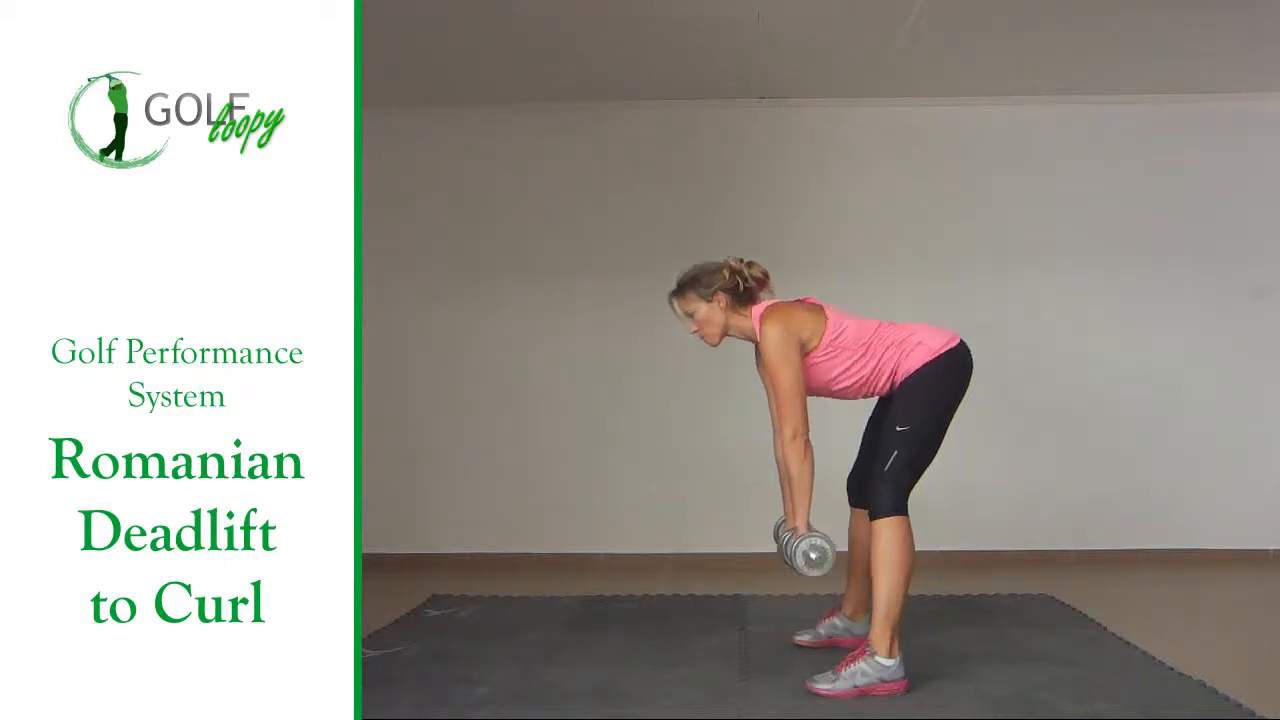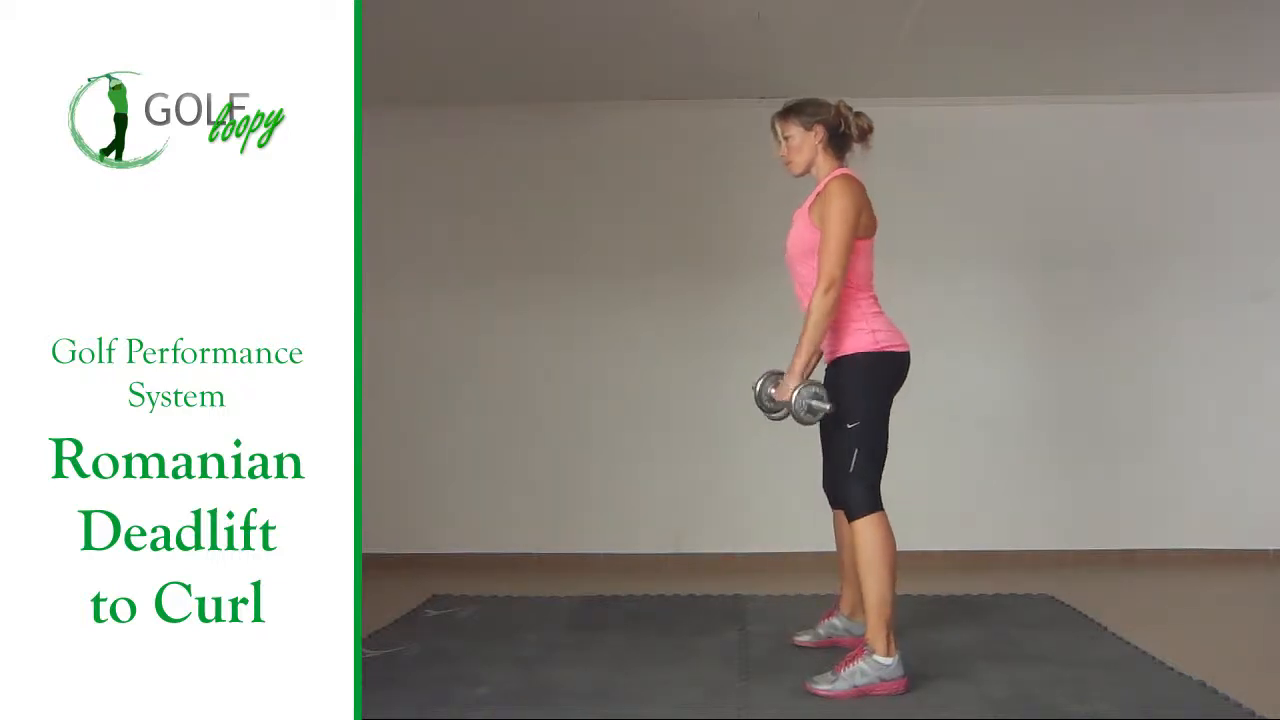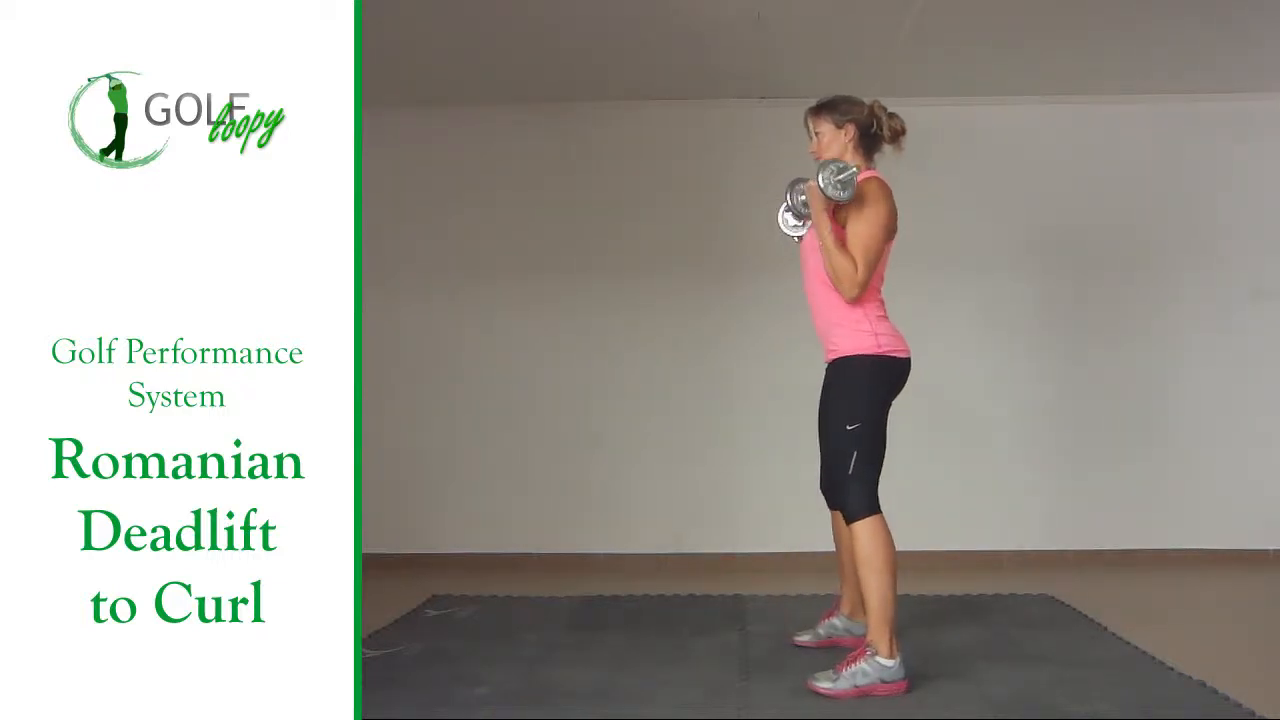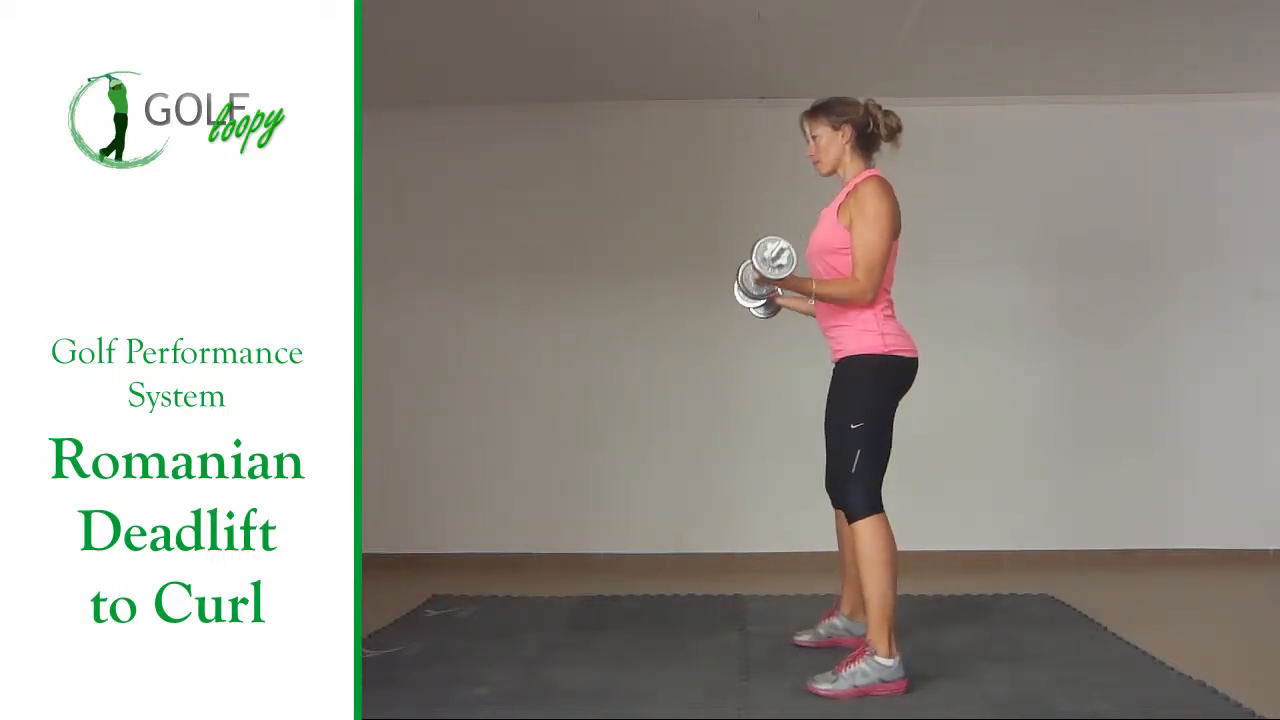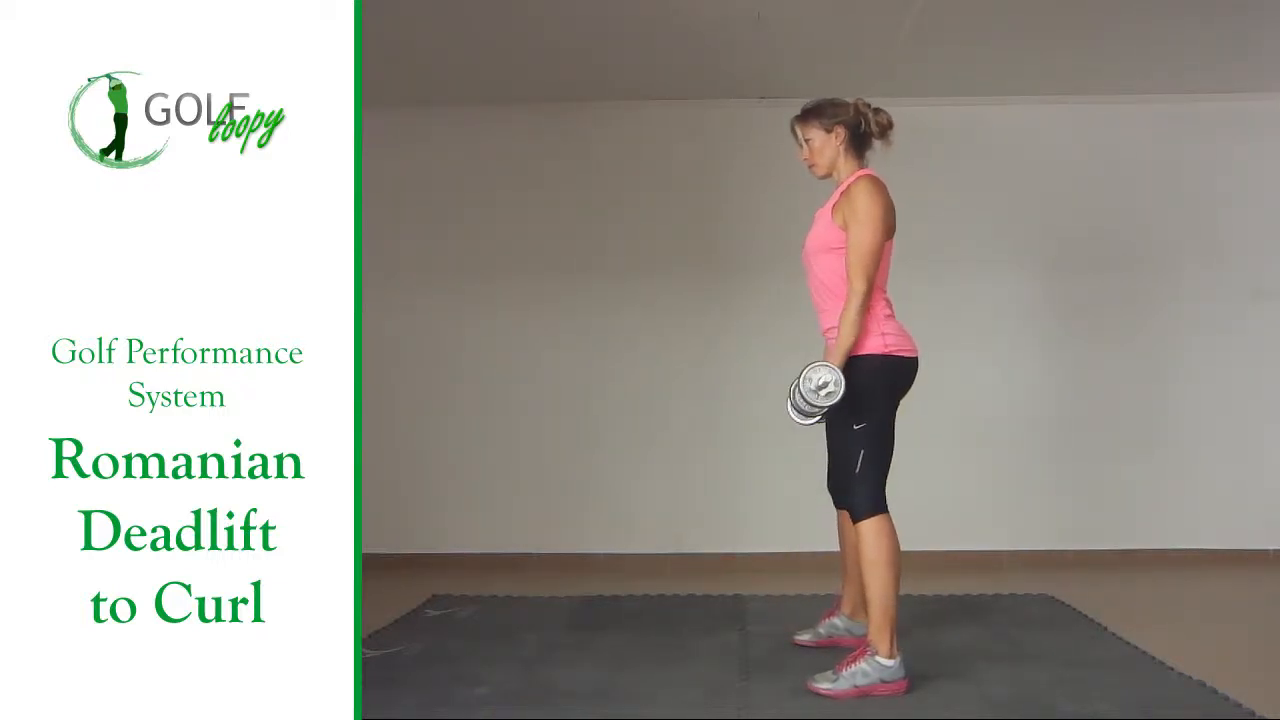
dt=1s
person 1, frame 1
left shoulder: (775, 325)
right shoulder: (764, 344)
left elbow: (798, 438)
right elbow: (783, 439)
left wrist: (801, 522)
right wrist: (791, 516)
left hip: (936, 364)
right hip: (912, 373)
left knee: (885, 495)
right knee: (861, 489)
left ankle: (884, 660)
right ankle: (854, 618)
person 1, frame 2
left shoulder: (841, 189)
right shoulder: (822, 197)
left elbow: (830, 288)
left wrist: (795, 371)
right wrist: (805, 370)
left hip: (866, 357)
right hip: (848, 359)
left knee: (859, 496)
right knee: (840, 490)
left ankle: (882, 658)
right ankle: (851, 616)
person 1, frame 3
left shoulder: (870, 191)
right shoulder: (845, 196)
left elbow: (852, 285)
left wrist: (823, 221)
right wrist: (806, 230)
left hip: (867, 360)
right hip: (847, 361)
left knee: (858, 497)
right knee: (838, 490)
left ankle: (884, 658)
right ankle: (851, 617)
person 1, frame 4
left shoulder: (870, 191)
right shoulder: (848, 197)
left elbow: (865, 288)
left wrist: (798, 283)
right wrist: (791, 299)
left hip: (874, 360)
right hip: (856, 360)
left knee: (860, 498)
right knee: (844, 492)
left ankle: (883, 659)
right ankle: (852, 616)
person 1, frame 5
left shoulder: (864, 190)
right shoulder: (844, 198)
left elbow: (861, 289)
left wrist: (834, 362)
left hip: (873, 359)
right hip: (857, 360)
left knee: (865, 498)
right knee: (845, 491)
left ankle: (884, 658)
right ankle: (852, 617)
